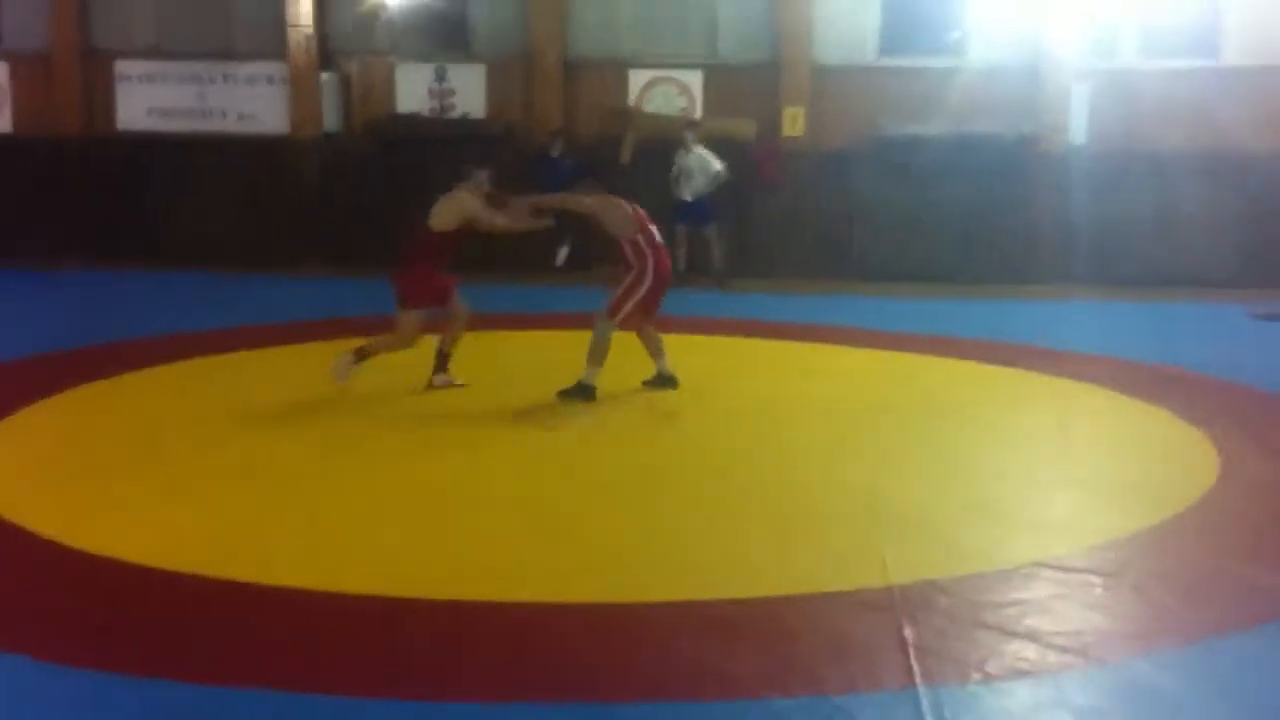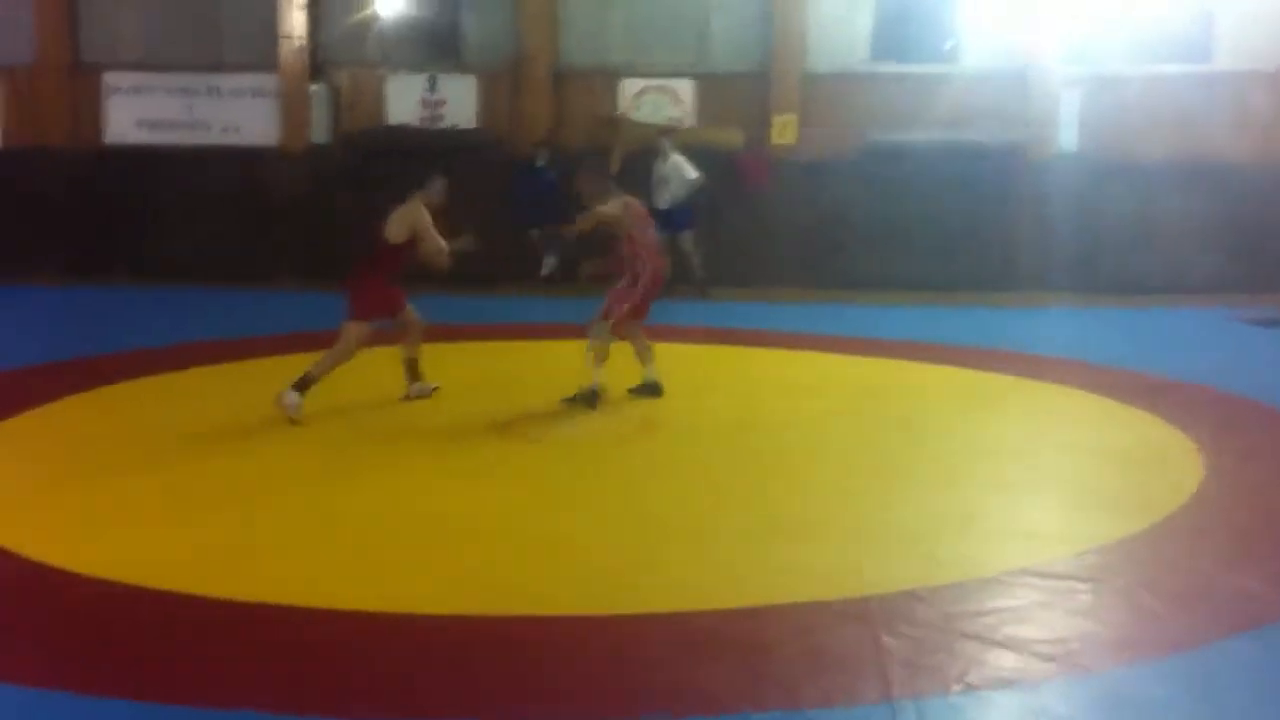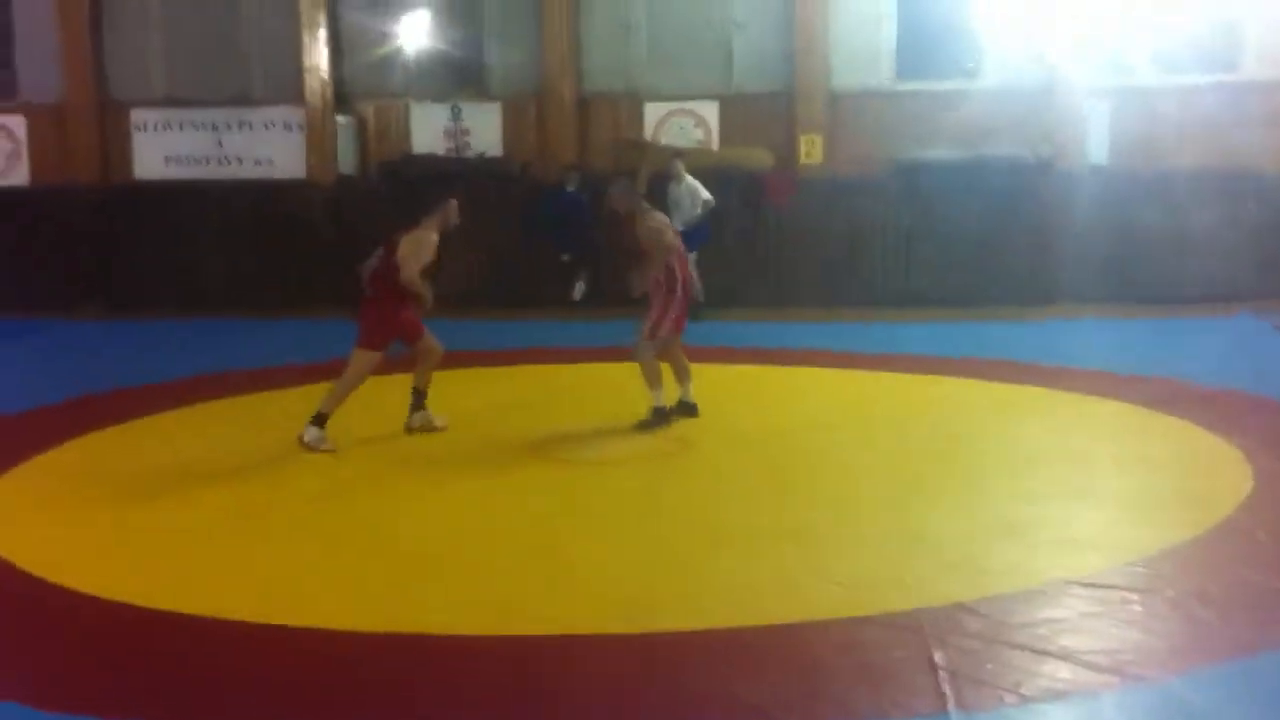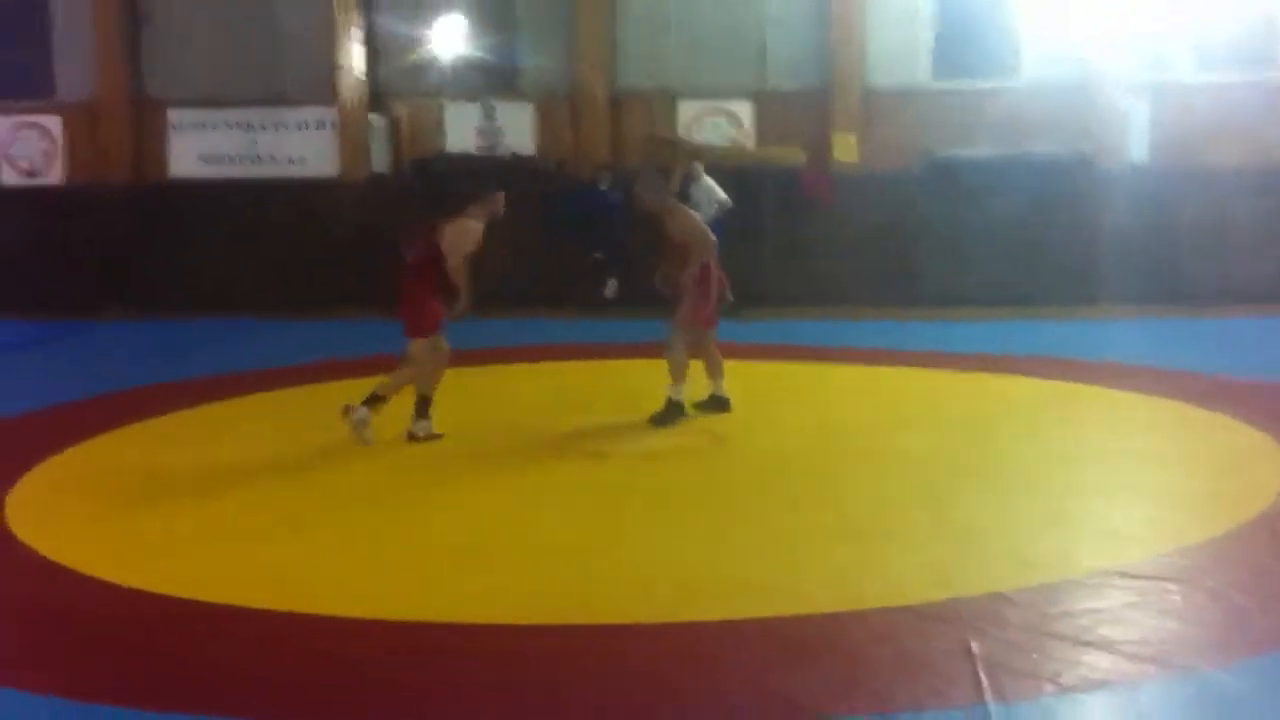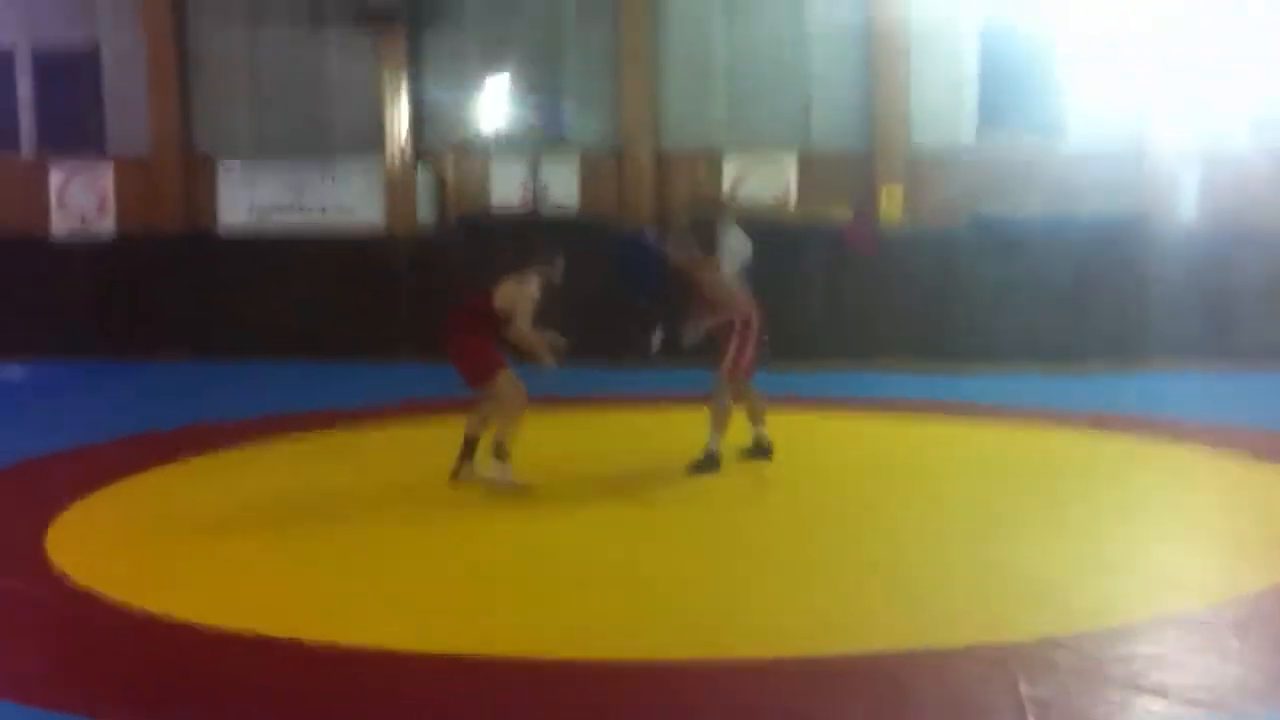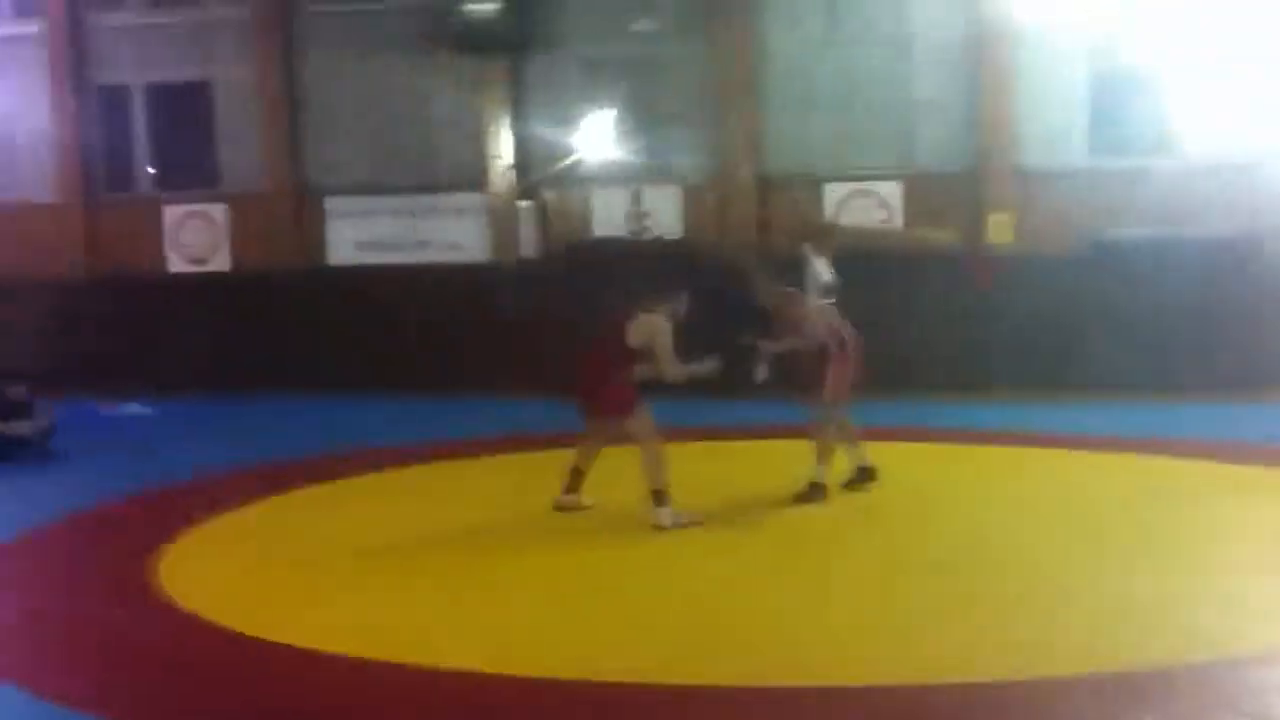
dt=0.2s
person 1, frame 1
left shoulder: (607, 207)
right shoulder: (626, 208)
left elbow: (569, 200)
left wrist: (529, 201)
left hip: (647, 272)
right hip: (659, 270)
left knee: (604, 323)
right knee: (640, 321)
left ankle: (587, 385)
right ankle: (665, 374)
person 1, frame 2
left shoulder: (614, 203)
right shoulder: (626, 203)
left elbow: (597, 214)
left wrist: (569, 231)
left hip: (641, 272)
right hip: (649, 271)
left knee: (600, 326)
right knee: (630, 326)
left ankle: (593, 389)
right ankle: (652, 382)
person 1, frame 3
left shoulder: (647, 221)
right shoulder: (649, 218)
left elbow: (669, 248)
left wrist: (648, 275)
right wrist: (642, 275)
left hip: (672, 288)
right hip: (675, 286)
left knee: (645, 346)
right knee: (669, 345)
left ankle: (661, 409)
right ankle: (687, 402)
person 1, frame 4
left shoulder: (678, 216)
right shoulder: (670, 215)
left elbow: (707, 244)
left wrist: (688, 272)
left hip: (704, 282)
right hip: (703, 281)
left knee: (679, 339)
right knee: (702, 341)
left ankle: (675, 404)
right ankle: (719, 396)
person 1, frame 5
left shoulder: (711, 273)
right shoulder: (703, 272)
left elbow: (736, 306)
left wrist: (702, 325)
left hip: (741, 329)
right hip: (739, 328)
left knee: (722, 388)
right knee: (742, 387)
left ankle: (713, 452)
right ankle: (761, 443)
person 1, frame 6
left shoulder: (800, 307)
right shoulder: (789, 305)
left elbow: (814, 337)
left wrist: (775, 346)
left hip: (839, 354)
right hip: (832, 353)
left knee: (825, 415)
right knee: (836, 415)
left ankle: (818, 482)
right ankle: (864, 466)
person 2, frame 1
left shoulder: (461, 201)
right shoulder: (464, 201)
left elbow: (494, 221)
right elbow: (500, 224)
left hip: (431, 269)
right hip: (418, 270)
left knee: (459, 316)
right knee: (407, 337)
left ankle: (440, 374)
right ankle: (355, 357)
person 2, frame 2
left shoulder: (406, 211)
right shoulder: (417, 212)
left elbow: (426, 248)
right elbow: (438, 250)
left wrist: (454, 245)
right wrist: (445, 251)
left hip: (382, 282)
right hip: (371, 283)
left knee: (414, 324)
right knee: (347, 347)
left ankle: (416, 384)
right ankle: (293, 395)
person 2, frame 3
left shoulder: (411, 235)
right shoulder: (428, 238)
left elbow: (369, 268)
right elbow: (408, 276)
right wrist: (426, 293)
left hip: (397, 307)
right hip: (386, 309)
left knee: (433, 351)
right knee: (356, 374)
left ankle: (418, 414)
right ankle: (314, 431)
person 2, frame 4
left shoulder: (455, 223)
right shoulder: (473, 228)
left elbow: (412, 252)
right elbow: (454, 263)
right wrist: (464, 292)
left hip: (419, 290)
right hip: (420, 293)
left knee: (440, 354)
right knee: (421, 364)
left ankle: (421, 423)
right ankle: (362, 411)
person 2, frame 5
left shoulder: (520, 283)
right shoulder: (529, 288)
right elbow: (520, 330)
left wrist: (543, 338)
right wrist: (542, 353)
left hip: (465, 337)
right hip: (470, 340)
left knee: (491, 401)
right knee: (515, 398)
left ankle: (465, 466)
right ankle: (499, 467)
person 2, frame 6
left shoulder: (639, 320)
right shoulder: (659, 326)
right elbow: (671, 374)
right wrist: (701, 368)
left hip: (587, 377)
right hip: (605, 381)
left knee: (600, 432)
right knee: (650, 439)
left ankle: (569, 494)
right ankle: (663, 511)
